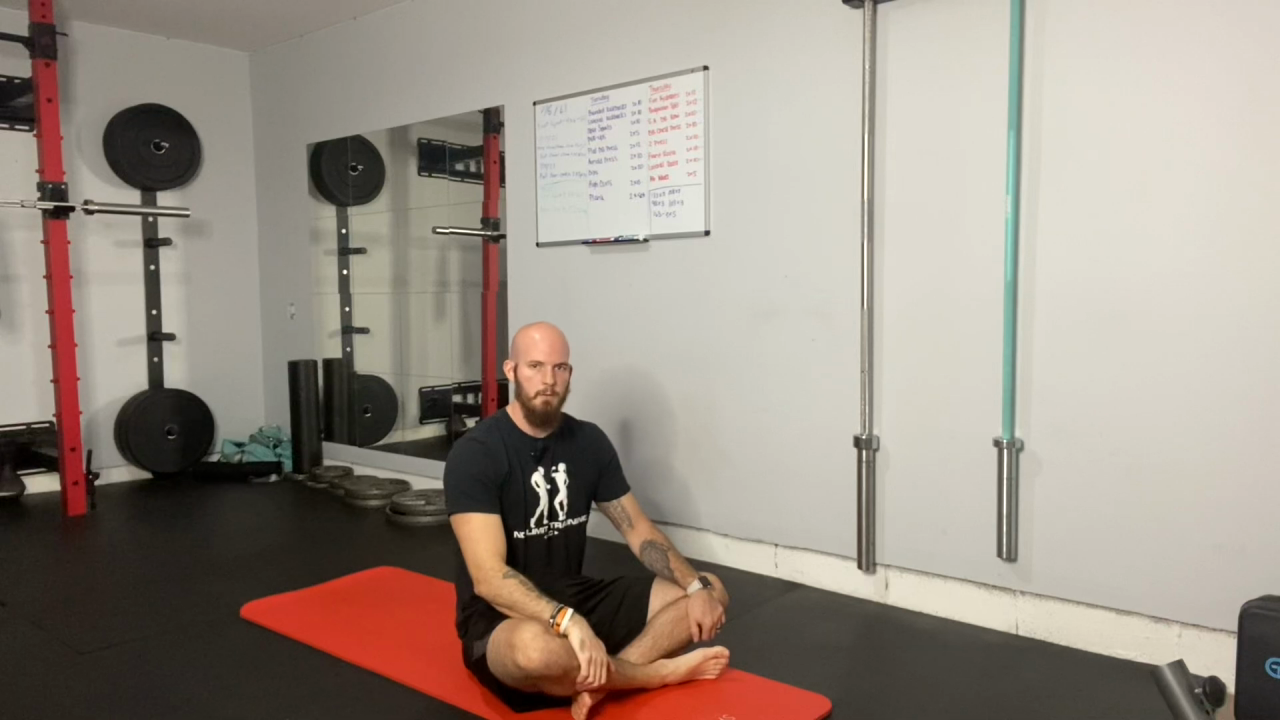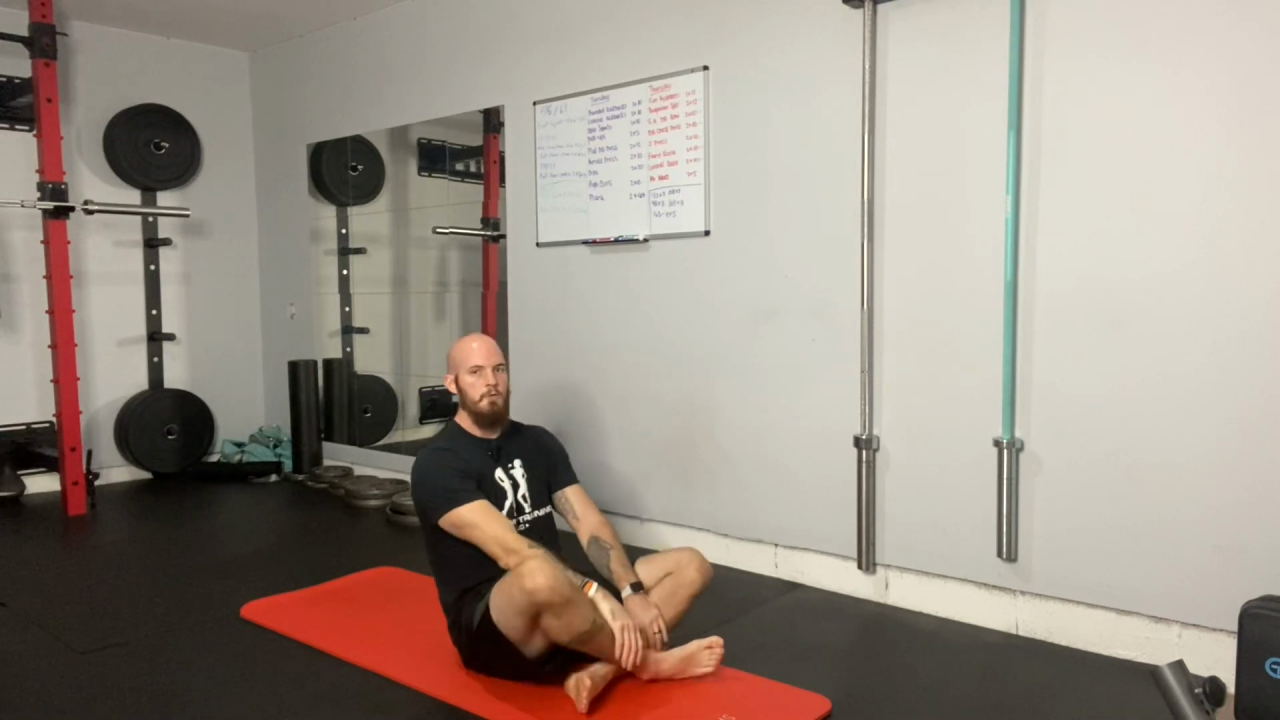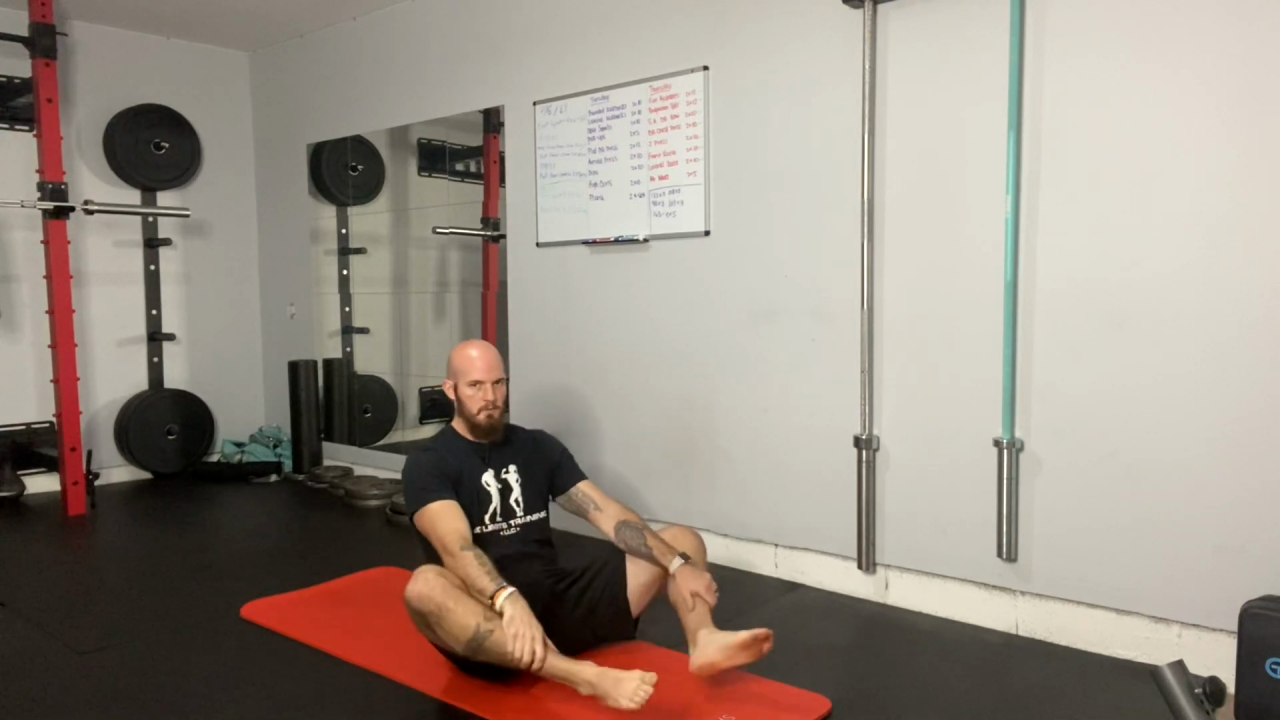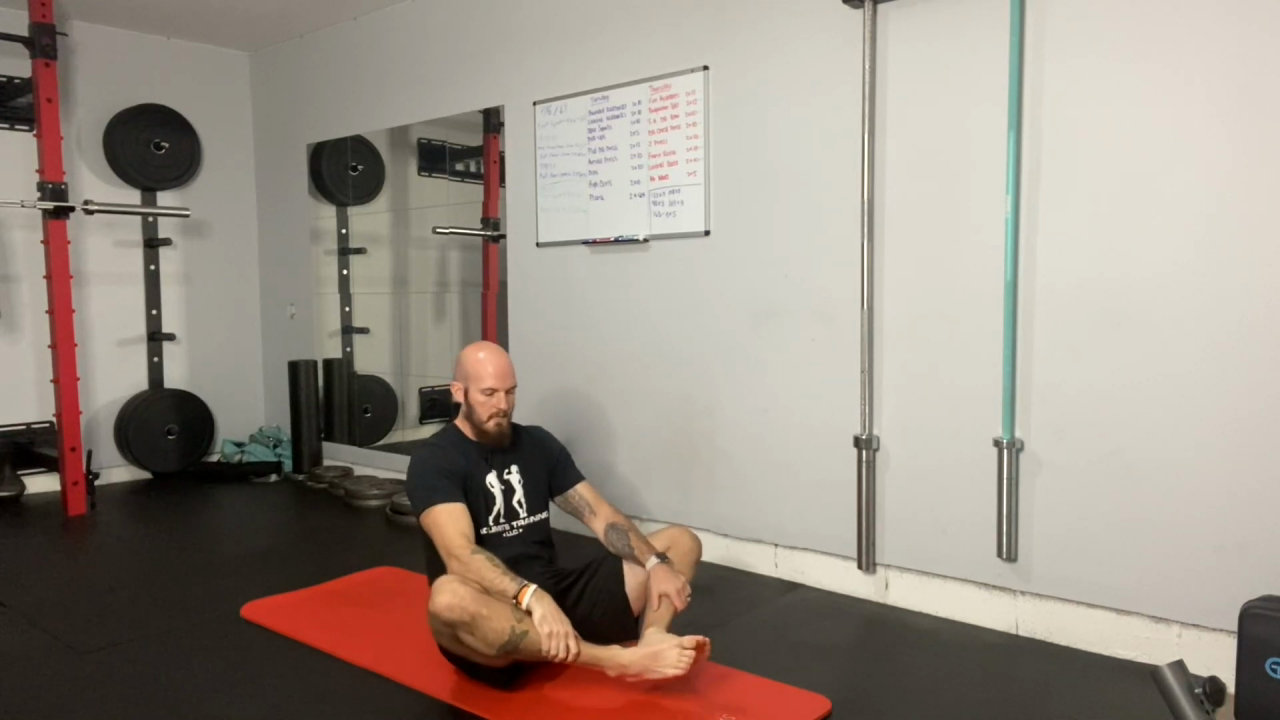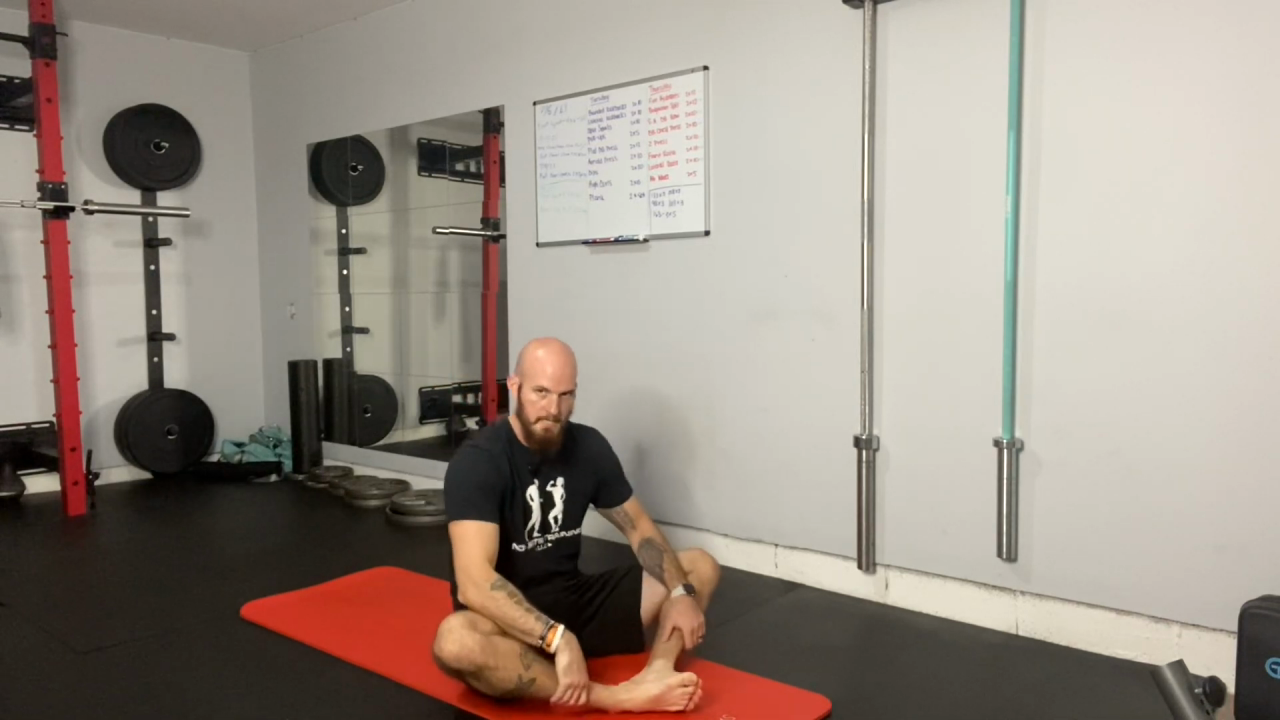
dt=1s
person 1, frame 1
left shoulder: (588, 441)
right shoulder: (476, 453)
left elbow: (638, 529)
right elbow: (488, 577)
left wrist: (696, 586)
right wrist: (567, 622)
left hip: (575, 596)
right hip: (501, 617)
left knee: (711, 593)
right knee: (535, 650)
left ankle: (600, 680)
right ankle: (659, 671)
person 1, frame 2
left shoulder: (538, 442)
right shoulder: (437, 464)
left elbow: (589, 524)
right elbow: (510, 551)
left wrist: (634, 593)
right wrist: (598, 598)
left hip: (560, 608)
right hip: (488, 627)
left knee: (690, 565)
right knee: (539, 574)
left ankle: (600, 670)
right ankle: (644, 661)
person 1, frame 3
left shoulder: (537, 445)
right shoulder: (429, 463)
left elbow: (608, 515)
right elbow: (456, 549)
left wrist: (679, 564)
right wrist: (510, 601)
left hip: (558, 596)
right hip: (490, 618)
left knee: (683, 542)
right knee: (424, 587)
left ankle: (703, 641)
right ankle: (583, 676)
person 1, frame 4
left shoulder: (538, 443)
right shoulder: (433, 461)
left elbow: (601, 516)
right elbow: (460, 554)
left wrist: (657, 563)
right wrist: (533, 597)
left hip: (557, 593)
right hip: (491, 615)
left knee: (680, 542)
right knee: (449, 598)
left ankle: (651, 640)
right ankle: (614, 659)
person 1, frame 5
left shoulder: (589, 447)
right shoulder: (479, 460)
left elbow: (639, 527)
right elbow: (474, 582)
left wrist: (681, 592)
right wrist: (558, 640)
left hip: (572, 600)
right hip: (506, 621)
left knee: (701, 566)
right knee: (455, 643)
left ankle: (657, 672)
right ankle: (614, 697)
